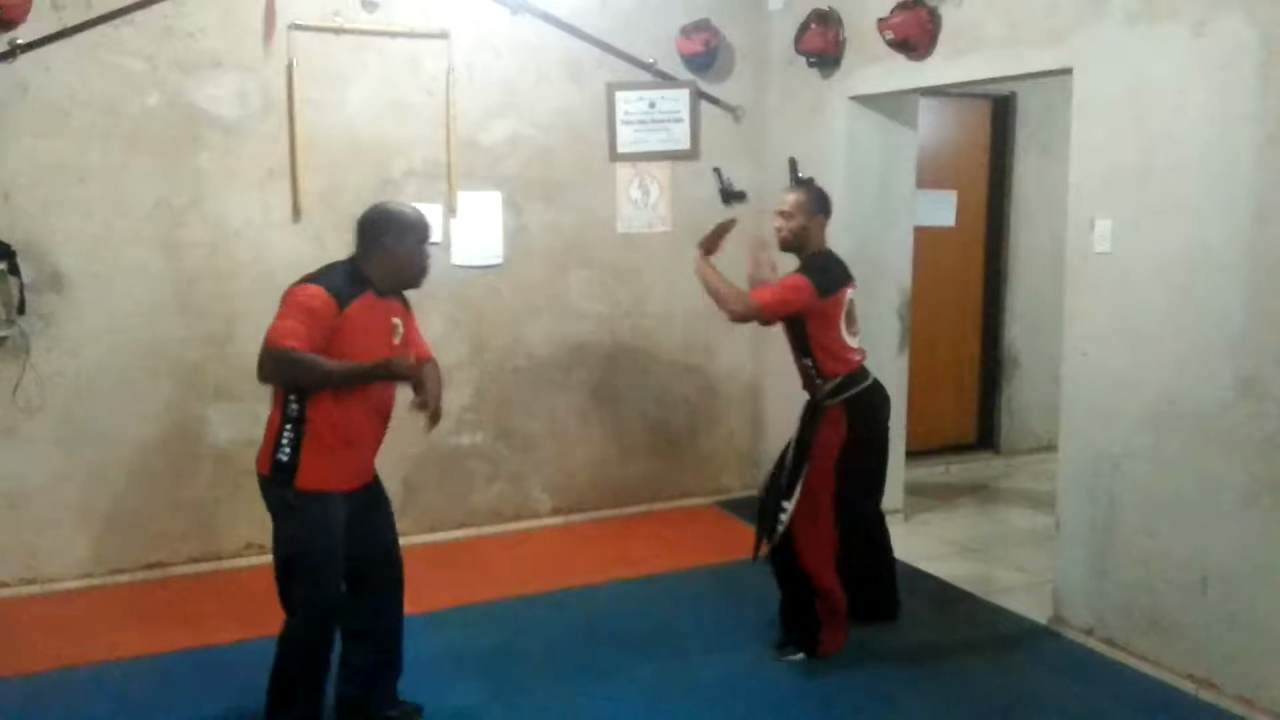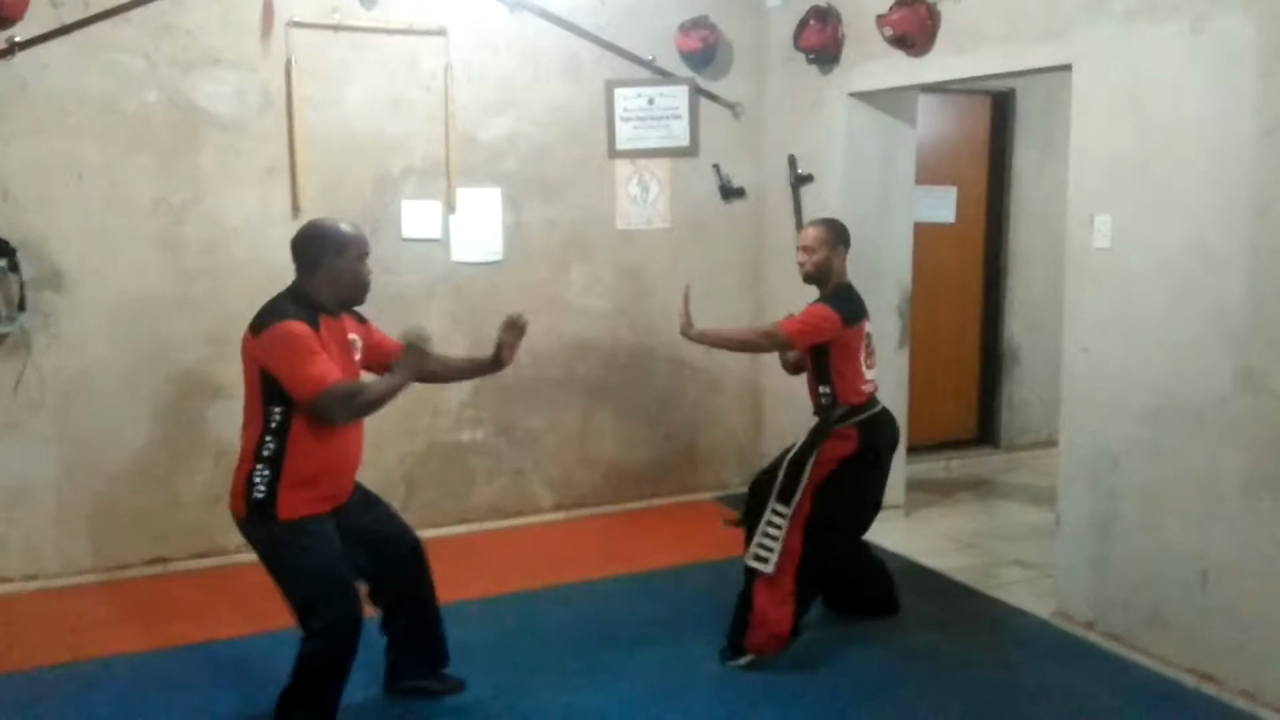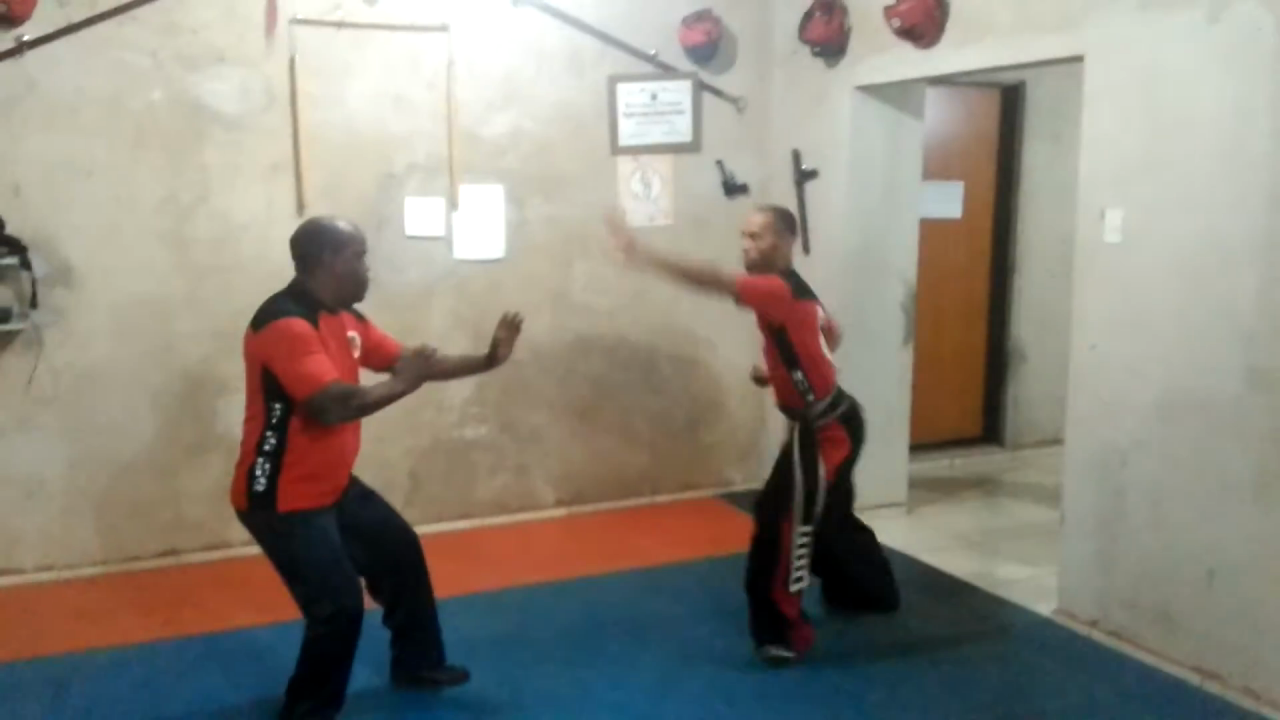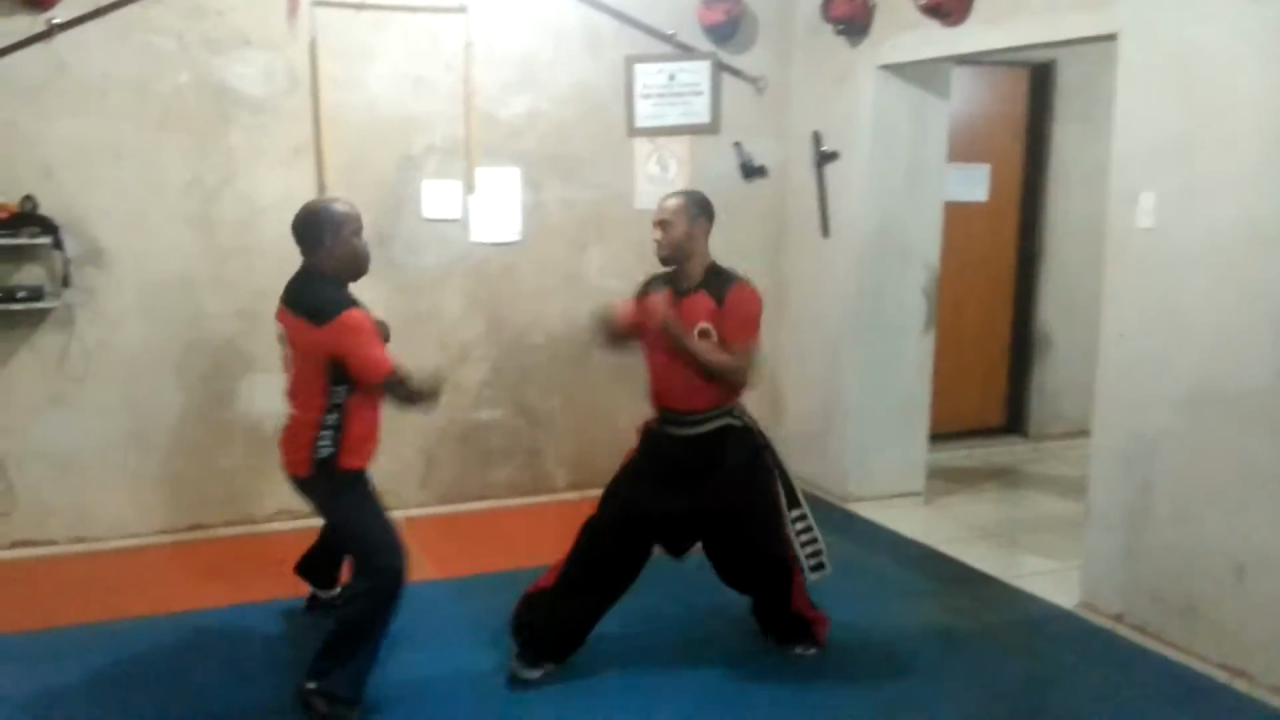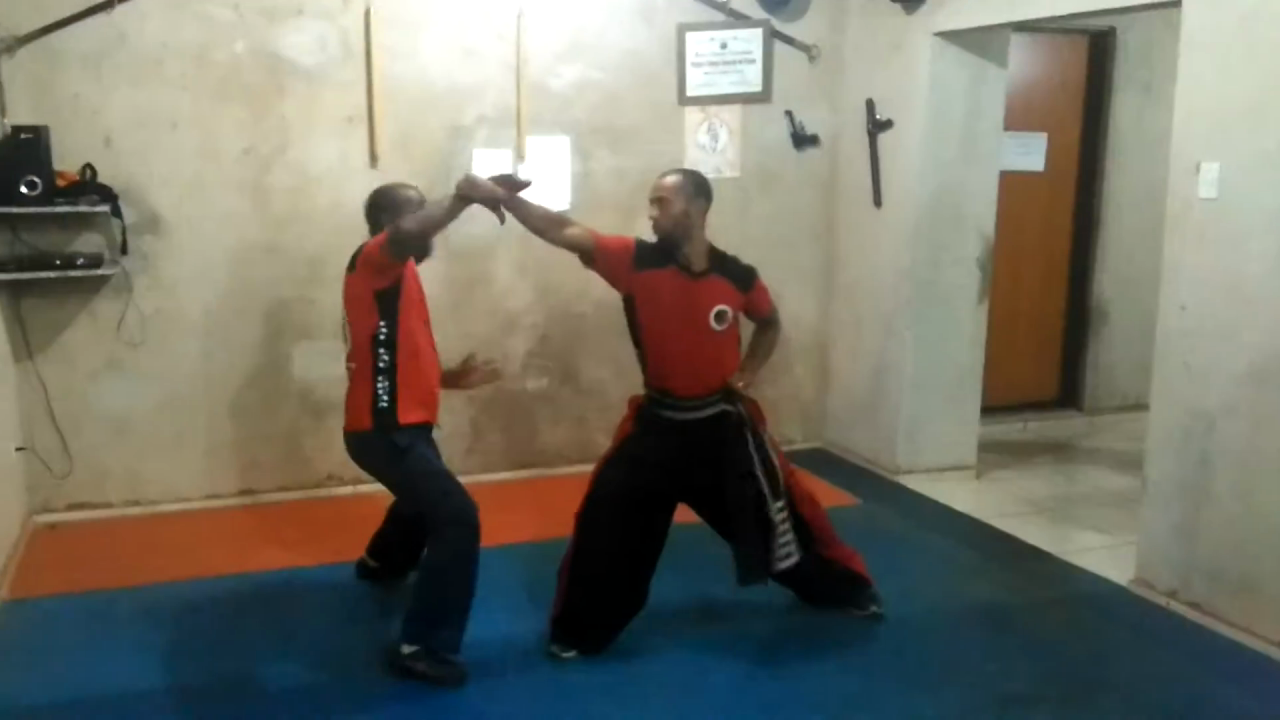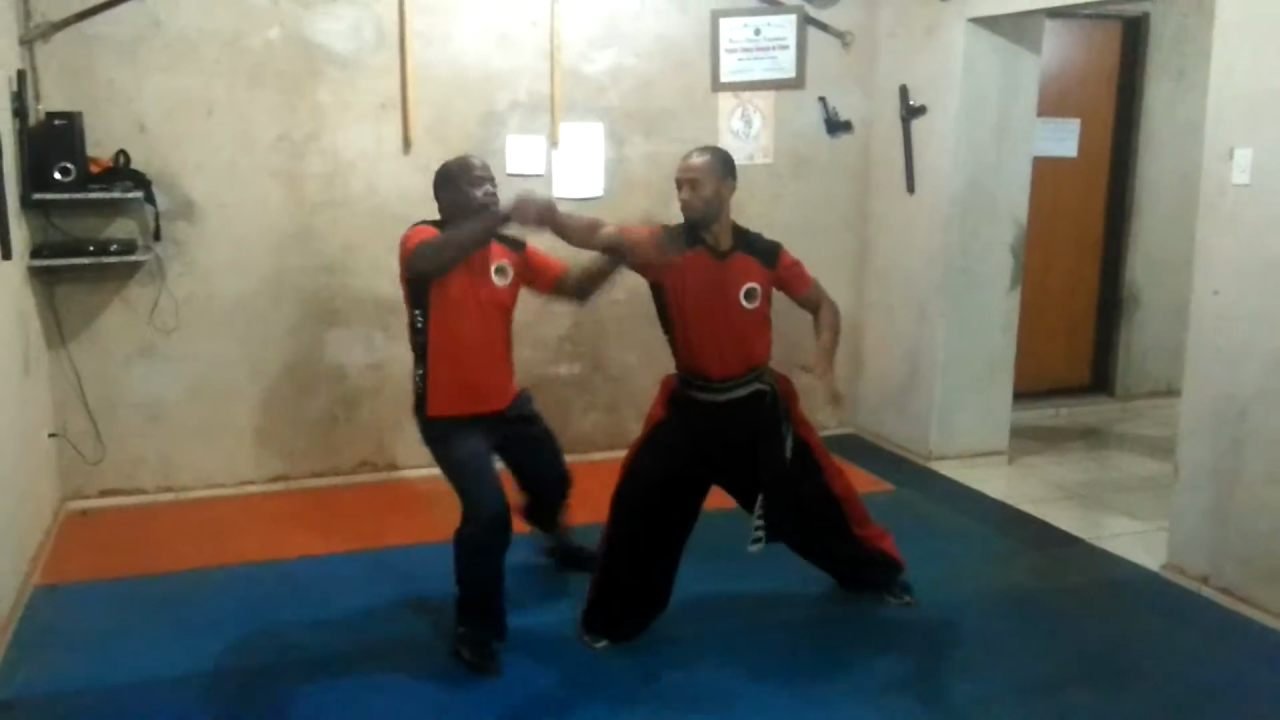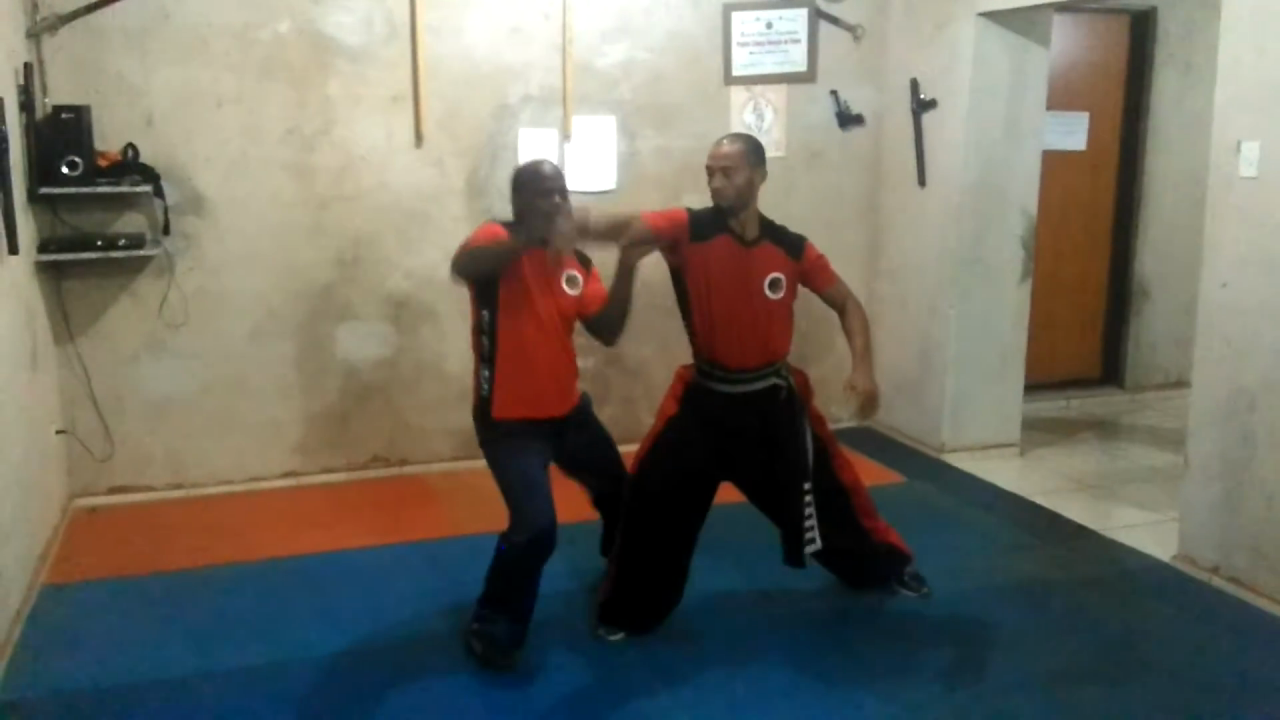
dt=0.4s
person 1, frame 1
left shoulder: (395, 303)
right shoulder: (320, 295)
left elbow: (422, 363)
right elbow: (274, 364)
left wrist: (430, 394)
right wrist: (370, 371)
left hip: (358, 475)
right hip: (302, 479)
left knee: (381, 582)
right knee: (317, 604)
person 1, frame 2
left shoulder: (344, 320)
right shoulder: (283, 329)
left elbow: (417, 364)
right elbow: (339, 405)
left wrist: (491, 362)
right wrist: (400, 374)
left hip: (336, 491)
right hip: (281, 508)
left knee: (403, 557)
right knee: (337, 616)
left ankle: (412, 671)
person 1, frame 3
left shoulder: (345, 318)
right shoulder: (284, 325)
left elbow: (406, 360)
right elbow: (332, 405)
left wrist: (487, 360)
right wrist: (403, 382)
left hip: (333, 485)
right hip: (281, 500)
left knee: (399, 551)
right knee: (339, 605)
left ankle: (417, 661)
person 1, frame 4
left shoulder: (311, 291)
right shoulder: (336, 312)
right elbow: (391, 383)
left wrist: (373, 339)
right wrist: (423, 391)
left hip: (323, 451)
right hip: (330, 462)
left knee: (356, 523)
right knee: (383, 567)
left ankle: (323, 586)
person 1, frame 5
left shoulder: (390, 274)
right shoulder: (376, 261)
right elbow: (407, 232)
left wrist: (450, 377)
right wrist: (464, 195)
left hip: (385, 424)
right hip: (387, 428)
left knee: (424, 497)
right knee: (458, 521)
left ankle: (381, 562)
right ankle: (421, 644)
person 1, frame 6
left shoulder: (510, 250)
right shoulder: (426, 240)
left elbow: (574, 285)
right elbow: (425, 263)
left wrist: (617, 254)
right wrist: (500, 216)
left hip: (506, 403)
right hip: (447, 413)
left knee: (551, 480)
right knee: (489, 514)
left ankle: (555, 538)
right ankle: (475, 628)
person 1, frame 7
left shoulder: (576, 261)
right shoulder: (496, 241)
left elbow: (608, 331)
right elbow: (463, 265)
left wrist: (627, 267)
right wrist: (545, 232)
left hip: (567, 410)
right hip: (508, 418)
left knee: (618, 492)
right knee: (535, 525)
right ankle: (491, 625)
person 2, frame 1
left shoulder: (810, 281)
right shoulder: (827, 270)
left elbow: (740, 309)
right elbow: (771, 308)
left wrist: (703, 262)
right wrist: (766, 281)
left hip: (840, 410)
right hip: (859, 400)
left knee: (806, 516)
right knee: (851, 512)
left ankle: (813, 634)
right ankle: (873, 602)
person 2, frame 2
left shoulder: (833, 310)
right shoulder: (842, 305)
left elbow: (766, 338)
right elbow: (795, 364)
left wrist: (694, 332)
right wrist: (790, 349)
left hip: (850, 435)
right hip: (868, 429)
left knee: (778, 504)
right knee: (832, 527)
left ankle: (761, 634)
right ankle: (871, 597)
person 2, frame 3
left shoulder: (780, 291)
right shoulder: (788, 293)
left elbow: (715, 281)
right elbow: (831, 333)
left wrist: (640, 252)
right wrist: (774, 370)
left hip: (826, 431)
right hip: (824, 424)
left knee: (785, 521)
right knee: (823, 518)
left ankle: (784, 632)
right ankle: (868, 592)
person 2, frame 4
left shoulder: (736, 293)
right shoulder: (653, 291)
left elbow: (738, 371)
right elbow: (616, 331)
left wrist: (671, 329)
right wrist: (615, 322)
left hip: (726, 440)
right hip: (667, 437)
left knee: (762, 538)
right knee: (610, 532)
left ankle: (798, 627)
right ankle: (542, 639)
person 2, frame 5
left shoulder: (739, 278)
right shoulder: (637, 262)
left elbow: (770, 324)
right elbow: (564, 231)
left wrist: (747, 372)
right wrist: (505, 196)
left hip: (724, 424)
right hip: (659, 426)
left knee: (778, 512)
right knee: (607, 519)
left ankle: (849, 585)
right ankle: (580, 629)
person 2, frame 6
left shoulder: (766, 255)
right shoulder: (662, 247)
left elbow: (823, 306)
right elbow: (597, 235)
left wrist: (823, 362)
right wrist: (546, 213)
left hip: (757, 404)
right hip: (690, 406)
left knee: (814, 495)
right knee: (640, 504)
left ankle: (880, 571)
right ankle: (612, 618)
person 2, frame 7
left shoulder: (792, 249)
right shoulder: (688, 230)
left elbow: (847, 305)
right elbow: (629, 226)
left wrist: (862, 367)
left hip: (772, 399)
right hip: (705, 399)
left knee: (826, 490)
right knee: (654, 497)
left ankle: (887, 566)
right ankle: (627, 610)
